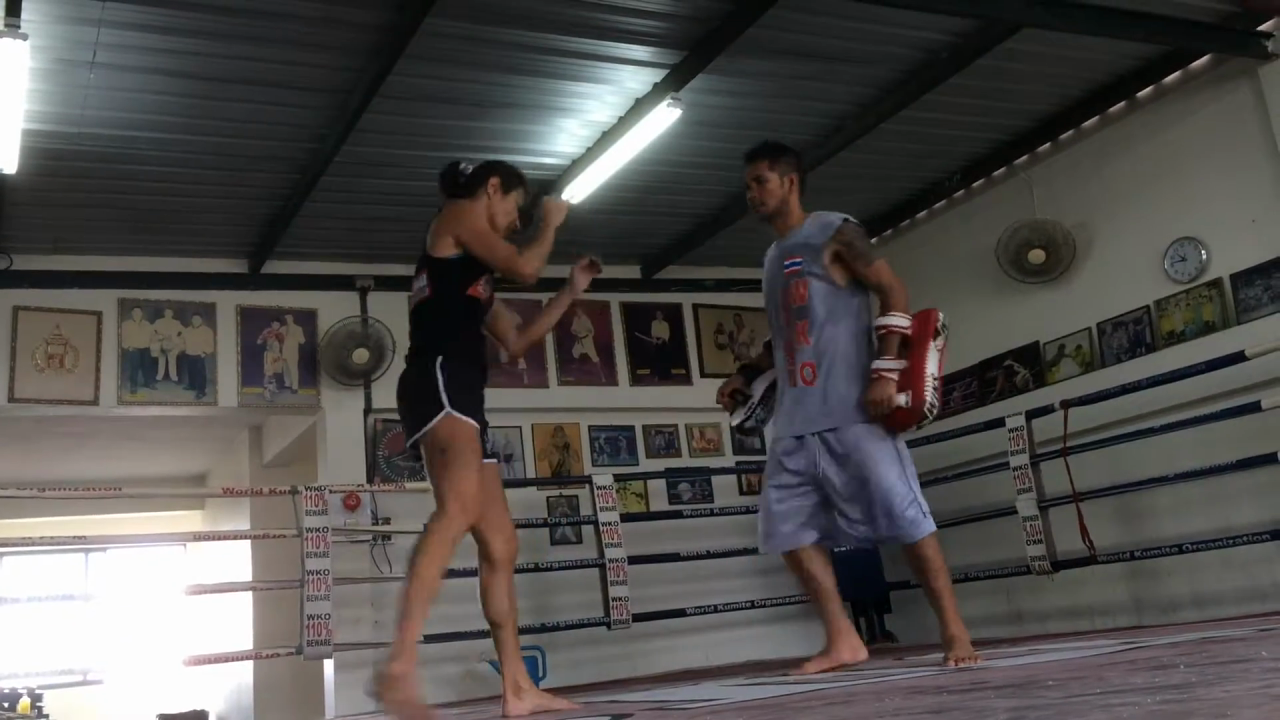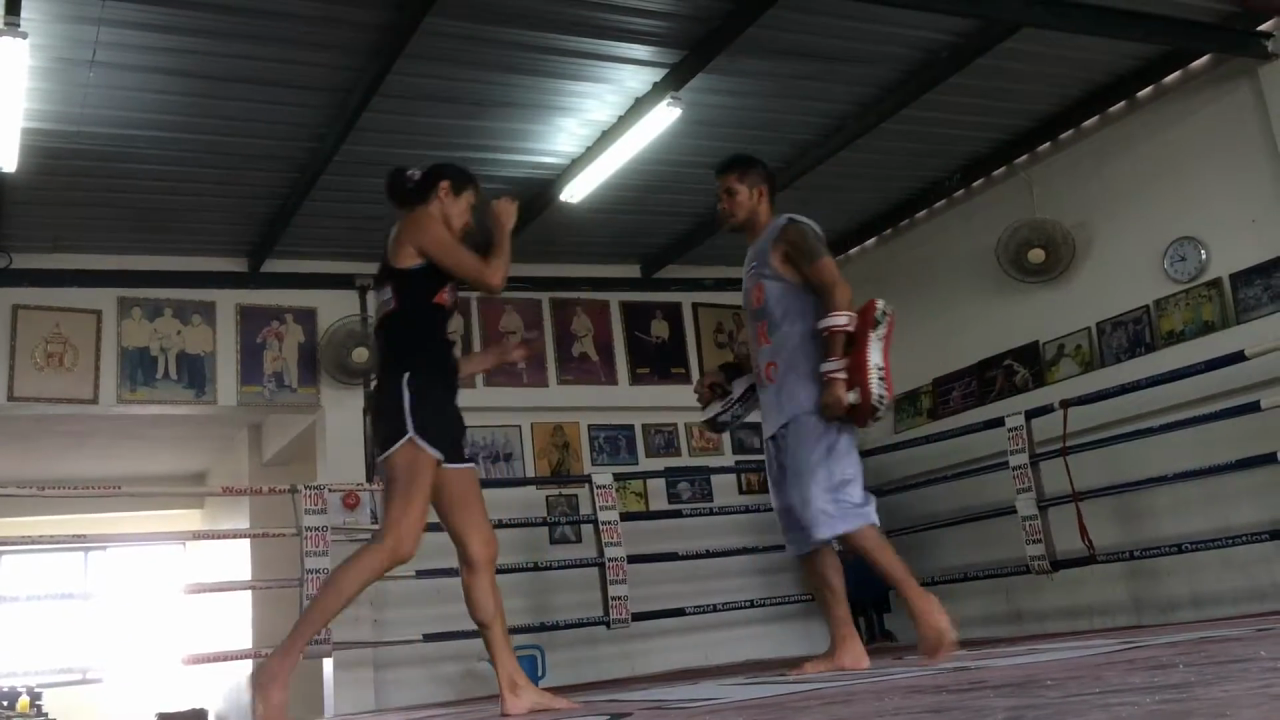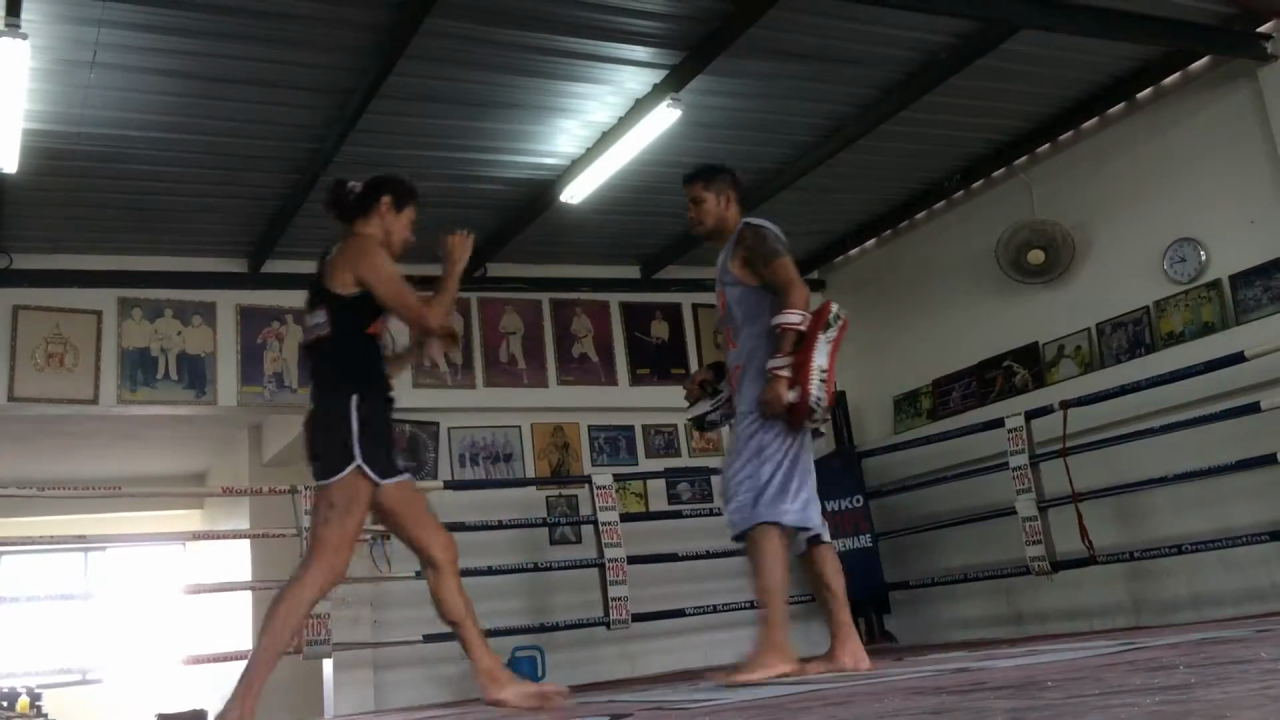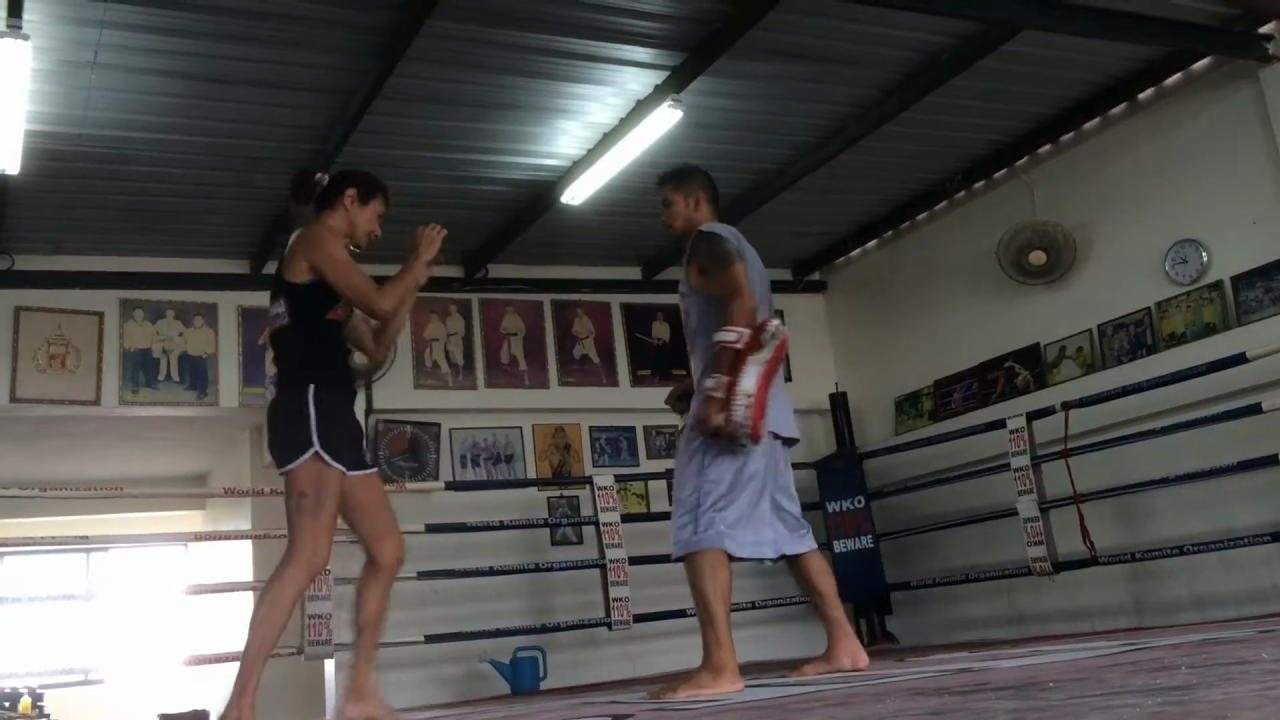
dt=0.2s
person 1, frame 1
left shoulder: (476, 262)
right shoulder: (459, 214)
left elbow: (516, 339)
right elbow: (528, 267)
left wrist: (571, 293)
right wrist: (549, 225)
left hip: (458, 390)
right hip: (437, 383)
left knee: (499, 547)
right knee: (463, 507)
right ankle: (400, 665)
person 1, frame 2
left shoulder: (411, 267)
right shoulder: (420, 225)
right elbow: (490, 277)
left wrist: (495, 356)
right wrist: (502, 226)
left hip: (434, 406)
right hip: (410, 399)
left knee: (480, 550)
right knee: (399, 540)
right ankle: (278, 669)
person 1, frame 3
left shoulder: (341, 269)
right shoulder: (361, 250)
right elbow: (432, 321)
left wrist: (411, 357)
right wrist: (454, 266)
left hip: (363, 427)
right hip: (349, 422)
left knee: (439, 552)
right knee: (325, 563)
person 1, frame 4
left shoulder: (332, 282)
right shoulder: (314, 241)
left elbow: (375, 344)
right elbow: (380, 304)
left wrist: (411, 279)
right wrist: (419, 258)
left hip: (334, 417)
right hip: (308, 410)
left knee: (387, 549)
right knee: (309, 555)
person 2, frame 1
left shoulder: (835, 232)
right shoulder: (774, 254)
left elbow: (893, 294)
left wrist: (883, 373)
right wrist: (746, 375)
left hip: (850, 407)
right hip: (796, 417)
left knee: (904, 514)
right knee: (788, 528)
left ankle: (954, 633)
right ankle: (843, 639)
person 2, frame 2
left shoulder: (790, 232)
right shoulder: (755, 257)
left elbow: (838, 295)
left wrist: (833, 377)
right wrist: (725, 374)
left hip: (813, 401)
right hip: (783, 410)
left knee: (827, 511)
right knee: (803, 528)
left ankle: (920, 602)
right ankle: (845, 644)
person 2, frame 3
left shoulder: (753, 234)
right shoulder: (737, 254)
left elbow: (795, 293)
left wrist: (776, 375)
right wrist: (715, 373)
left hip: (773, 400)
right hip: (772, 399)
left knee: (757, 509)
right knee: (802, 520)
left ankle: (774, 642)
right ankle: (846, 645)
person 2, frame 4
left shoulder: (710, 240)
right shoulder: (731, 249)
left elbow: (742, 306)
left wrist: (714, 390)
right wrist: (692, 383)
left hip: (731, 411)
right hip: (763, 412)
left knee: (702, 527)
right knee: (786, 529)
left ankle: (719, 665)
right ankle: (843, 643)
